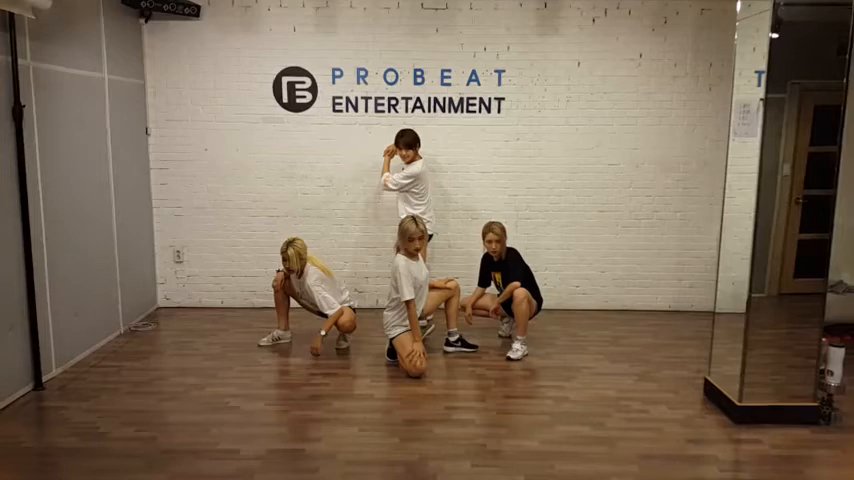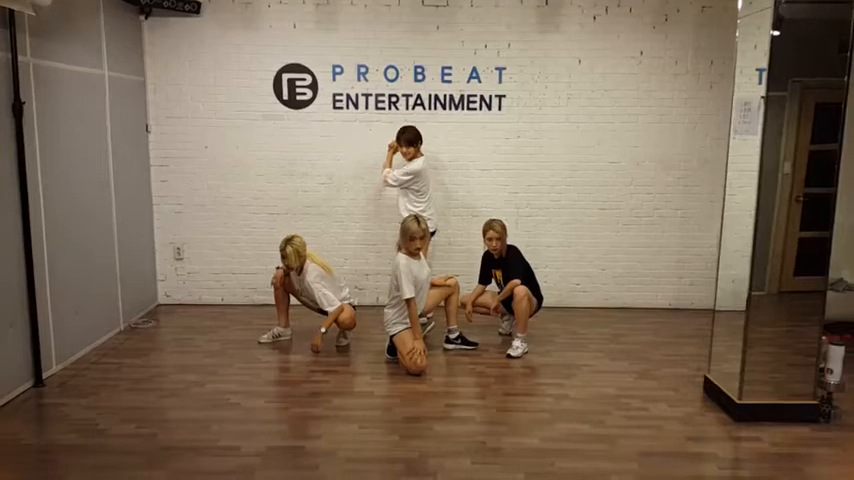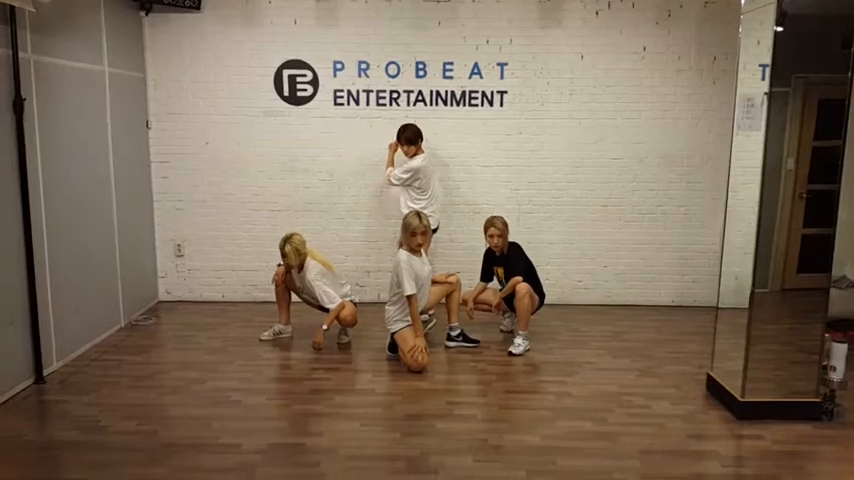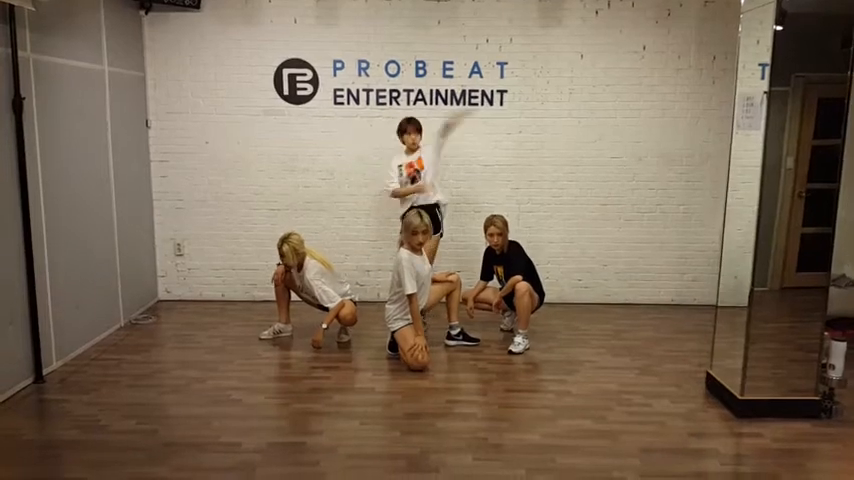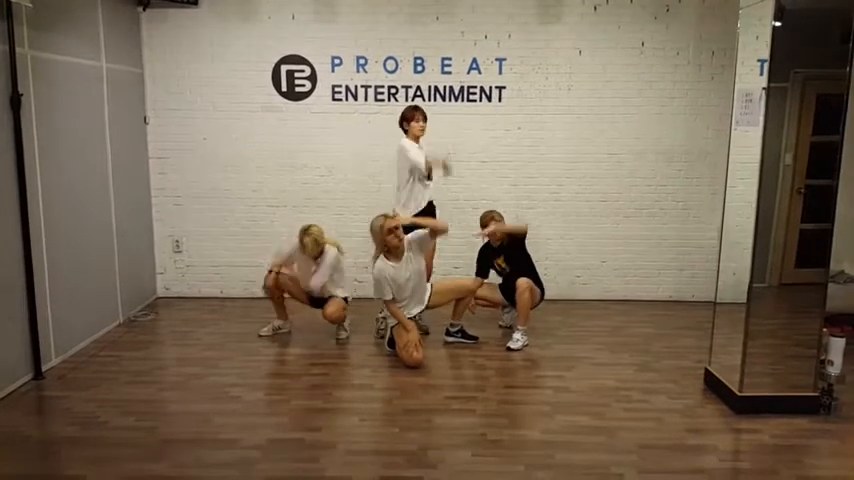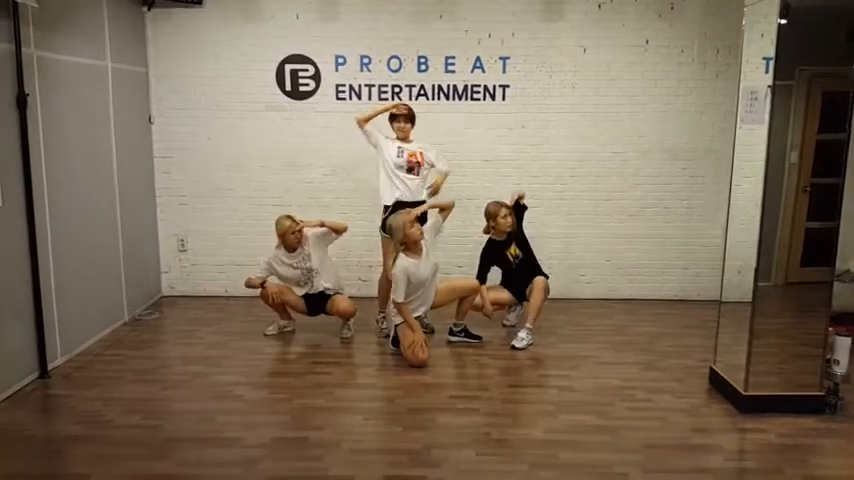
dt=0.5s
person 1, frame 1
left shoulder: (414, 171)
right shoulder: (414, 164)
left elbow: (386, 183)
left wrist: (387, 159)
right wrist: (391, 153)
left ankle: (424, 320)
person 1, frame 2
left shoulder: (414, 168)
right shoulder: (417, 162)
left elbow: (387, 178)
left wrist: (389, 155)
right wrist: (394, 151)
left ankle: (424, 317)
person 1, frame 3
left shoulder: (414, 165)
right shoulder: (420, 159)
left elbow: (391, 177)
left wrist: (391, 152)
right wrist: (395, 150)
left ankle: (426, 313)
person 1, frame 4
left shoulder: (431, 151)
right shoulder: (397, 162)
left elbow: (447, 130)
right elbow: (393, 191)
left wrist: (456, 118)
right wrist: (413, 189)
left hip: (431, 209)
right hip: (409, 212)
person 1, frame 5
left shoulder: (419, 148)
right shoulder: (406, 145)
right elbow: (421, 164)
right wrist: (440, 162)
left hip: (427, 209)
right hip: (410, 212)
left knee: (427, 268)
left ankle: (415, 313)
right ankle: (384, 314)
person 1, frame 6
left shoulder: (423, 148)
right shoulder: (384, 144)
left elbow: (442, 167)
right elbow: (360, 121)
left wrist: (439, 180)
right wrist: (387, 107)
left hip: (418, 208)
right hip: (394, 208)
right knee: (390, 270)
left ankle: (419, 314)
right ankle: (381, 316)
person 2, frame 1
left shoulder: (416, 254)
right shoulder: (401, 264)
right elbow: (410, 305)
left wrist: (434, 284)
right wrist: (417, 340)
left hip: (417, 308)
right hip: (399, 321)
left knee: (453, 287)
right knee: (417, 369)
left ankle: (452, 339)
right ankle: (397, 347)
person 2, frame 2
left shoulder: (418, 254)
right shoulder: (402, 263)
right elbow: (410, 303)
left wrist: (434, 282)
right wrist: (418, 338)
right hip: (399, 318)
left knee: (452, 284)
right knee: (417, 366)
left ankle: (453, 336)
right ankle: (397, 345)
person 2, frame 3
left shoulder: (419, 250)
right shoulder: (403, 259)
right elbow: (411, 300)
left wrist: (435, 279)
right wrist: (419, 336)
left hip: (419, 303)
right hip: (400, 316)
left knee: (454, 281)
right knee: (419, 364)
left ankle: (454, 333)
right ankle: (398, 341)
person 2, frame 4
left shoulder: (419, 250)
right shoulder: (405, 258)
right elbow: (411, 300)
left wrist: (435, 277)
right wrist: (420, 335)
left hip: (419, 303)
right hip: (401, 315)
left knee: (454, 280)
right knee: (419, 363)
left ankle: (454, 333)
right ankle: (399, 341)
person 2, frame 5
left shoulder: (414, 240)
right shoulder: (381, 269)
left elbow: (443, 228)
right elbow: (389, 304)
left wrist: (411, 220)
right wrist: (410, 330)
left hip: (424, 295)
right hip: (401, 312)
left knee: (470, 286)
right knee: (414, 360)
left ankle: (454, 330)
right ankle: (396, 336)
person 2, frame 6
left shoulder: (427, 235)
right shoulder: (402, 266)
left elbow: (450, 205)
right elbow: (399, 304)
left wrist: (427, 205)
right wrist: (417, 331)
left hip: (429, 295)
right hip: (407, 311)
left knee: (473, 286)
right knee: (419, 359)
left ankle: (457, 330)
right ankle: (400, 335)
person 3, frame 1
left shoulder: (512, 256)
right shoulder: (487, 258)
left elbow: (516, 284)
right elbow: (482, 286)
left wrist: (497, 302)
right wrist: (469, 305)
left hip: (530, 303)
right hip: (506, 302)
left knee: (520, 293)
right knee: (465, 303)
left ankle: (521, 344)
right ankle: (506, 319)
person 3, frame 2
left shoulder: (512, 253)
right shoulder: (487, 256)
left elbow: (516, 282)
right elbow: (482, 284)
left wrist: (497, 299)
right wrist: (470, 303)
left hip: (530, 300)
right hip: (507, 299)
left knee: (520, 291)
right knee: (465, 301)
left ankle: (521, 341)
right ankle: (507, 316)
person 3, frame 3
left shoulder: (514, 250)
right shoulder: (489, 253)
left elbow: (518, 279)
right elbow: (484, 281)
left wrist: (499, 297)
right wrist: (471, 299)
left hip: (532, 298)
right hip: (508, 296)
left knee: (522, 288)
right knee: (466, 297)
left ankle: (522, 339)
right ankle: (509, 314)
person 3, frame 4
left shoulder: (514, 249)
right shoulder: (489, 252)
left elbow: (517, 278)
right elbow: (484, 280)
left wrist: (499, 296)
right wrist: (471, 298)
left hip: (531, 297)
right hip: (508, 295)
left knee: (521, 287)
right knee: (466, 296)
left ankle: (522, 337)
right ankle: (509, 313)
person 3, frame 5
left shoulder: (513, 240)
right shoulder: (485, 250)
left elbow: (524, 228)
right elbow: (481, 276)
left wrist: (497, 227)
left hip: (532, 292)
right hip: (508, 291)
left knee: (522, 283)
left ankle: (521, 334)
right ankle: (508, 308)
person 3, frame 6
left shoulder: (515, 226)
right shoulder: (489, 249)
left elbow: (520, 196)
right elbow: (481, 279)
left wrist: (516, 198)
right wrist: (486, 302)
left hip: (532, 284)
right hip: (511, 288)
left knee: (540, 282)
right knee: (475, 302)
left ankle: (527, 332)
right ankle: (514, 306)
person 4, frame 1
left shoulder: (312, 280)
right shoulder: (297, 265)
left elbow: (336, 310)
right elbow: (287, 270)
left wrist: (320, 336)
right wrist: (281, 273)
left hip: (340, 306)
right hip: (319, 302)
left knee: (346, 324)
right knee: (280, 284)
left ankle: (344, 334)
right ankle: (283, 331)
person 4, frame 2
left shoulder: (311, 278)
right shoulder: (297, 263)
left elbow: (337, 307)
right elbow: (286, 267)
left wrist: (320, 333)
right wrist: (280, 270)
left hip: (340, 303)
right hip: (318, 299)
left knee: (346, 321)
right knee: (280, 281)
left ankle: (343, 332)
right ankle: (283, 328)
person 4, frame 3
left shoulder: (312, 275)
right shoulder: (298, 259)
left elbow: (338, 304)
right elbow: (288, 264)
left wrist: (321, 330)
right wrist: (282, 267)
left hip: (341, 300)
right hip: (319, 297)
left knee: (347, 318)
right knee: (281, 278)
left ankle: (344, 328)
right ankle: (284, 325)
person 4, frame 4
left shoulder: (311, 274)
right shoulder: (300, 258)
left elbow: (337, 303)
right elbow: (287, 265)
left wrist: (321, 329)
right wrist: (281, 266)
left hip: (341, 299)
right hip: (318, 296)
left knee: (347, 317)
right knee: (280, 278)
left ankle: (344, 328)
right ankle: (284, 325)
person 4, frame 5
left shoulder: (331, 254)
right shoulder: (299, 247)
left elbow: (314, 286)
right elbow: (277, 259)
right wrist: (273, 272)
left hip: (335, 295)
right hip: (311, 293)
left knee: (331, 314)
right knee: (271, 280)
left ankle: (342, 322)
right ankle: (282, 321)
person 4, frame 6
left shoulder: (313, 238)
right shoulder: (275, 259)
left elbow: (343, 228)
right elbow: (249, 282)
left wrist: (319, 223)
right wrist: (265, 284)
left hip: (328, 295)
right hip: (304, 300)
left knee: (347, 309)
right knee: (267, 293)
left ankle: (347, 321)
right ankle: (285, 321)
